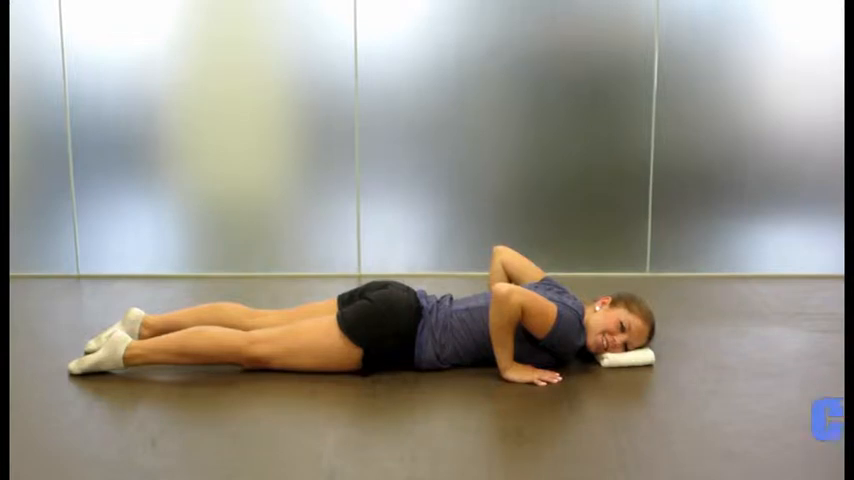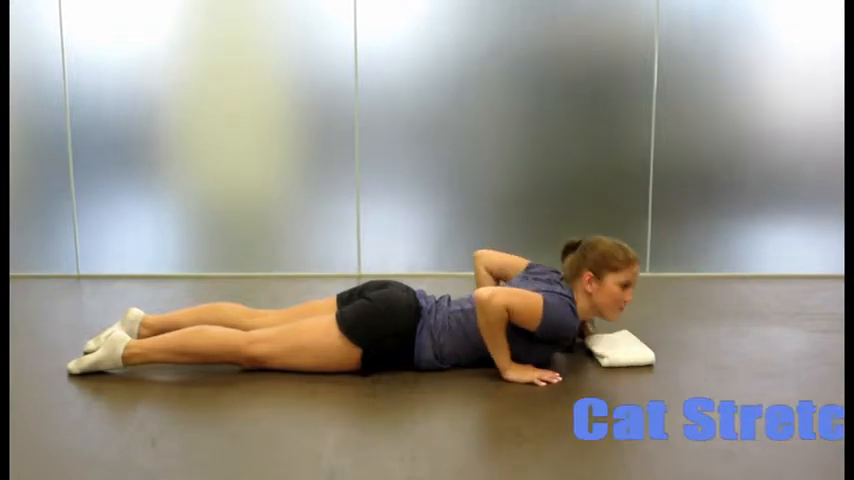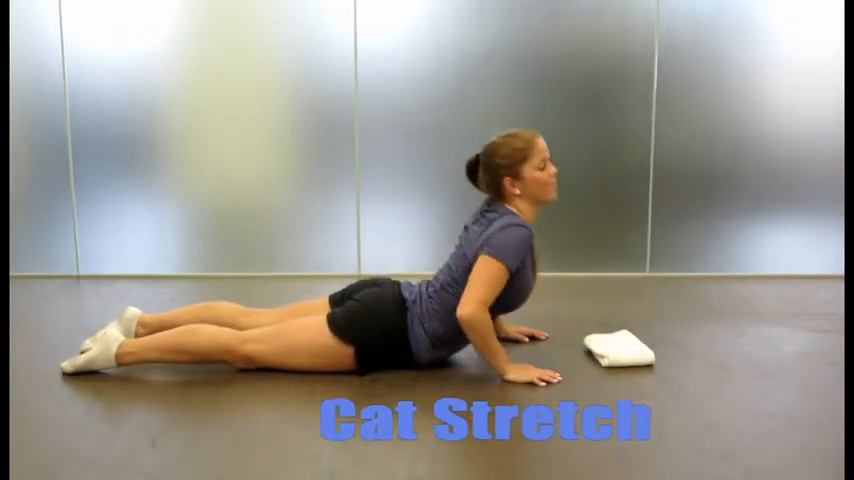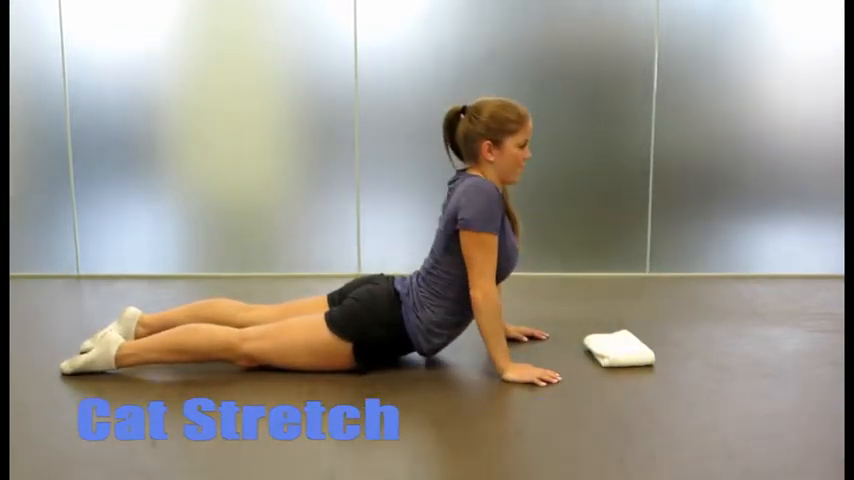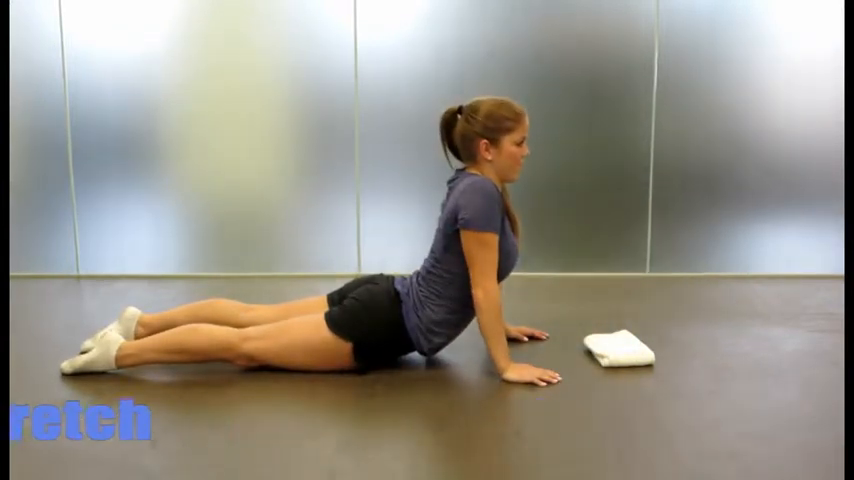
dt=1s
person 1, frame 1
left shoulder: (555, 294)
right shoulder: (564, 328)
left elbow: (500, 252)
right elbow: (506, 294)
right wrist: (507, 364)
left hip: (399, 308)
right hip: (394, 330)
left knee: (262, 320)
right knee: (255, 348)
left ankle: (143, 323)
right ankle: (127, 350)
person 1, frame 2
left shoulder: (548, 276)
right shoulder: (561, 314)
left elbow: (483, 258)
right elbow: (486, 299)
right wrist: (507, 364)
left hip: (396, 306)
right hip: (395, 331)
left knee: (260, 318)
right knee: (254, 347)
left ankle: (142, 322)
right ankle: (125, 350)
person 1, frame 3
left shoulder: (497, 211)
right shoulder: (514, 231)
right elbow: (469, 312)
left wrist: (500, 326)
right wrist: (505, 367)
left hip: (386, 303)
right hip: (384, 330)
left knee: (254, 317)
right knee: (246, 347)
left ankle: (139, 321)
right ankle: (120, 349)
person 1, frame 4
left shoulder: (474, 185)
right shoulder: (481, 195)
left elbow: (479, 279)
right elbow: (480, 289)
left wrist: (501, 327)
right wrist: (505, 366)
left hip: (386, 300)
right hip: (383, 324)
left knee: (255, 315)
right knee: (245, 347)
left ankle: (141, 322)
right ankle: (119, 350)
person 1, frame 5
left shoulder: (474, 184)
right shoulder: (480, 194)
left elbow: (479, 283)
right elbow: (483, 288)
left wrist: (500, 327)
right wrist: (506, 365)
left hip: (386, 300)
right hip: (383, 323)
left knee: (255, 316)
right knee: (245, 347)
left ankle: (140, 323)
right ankle: (120, 351)
